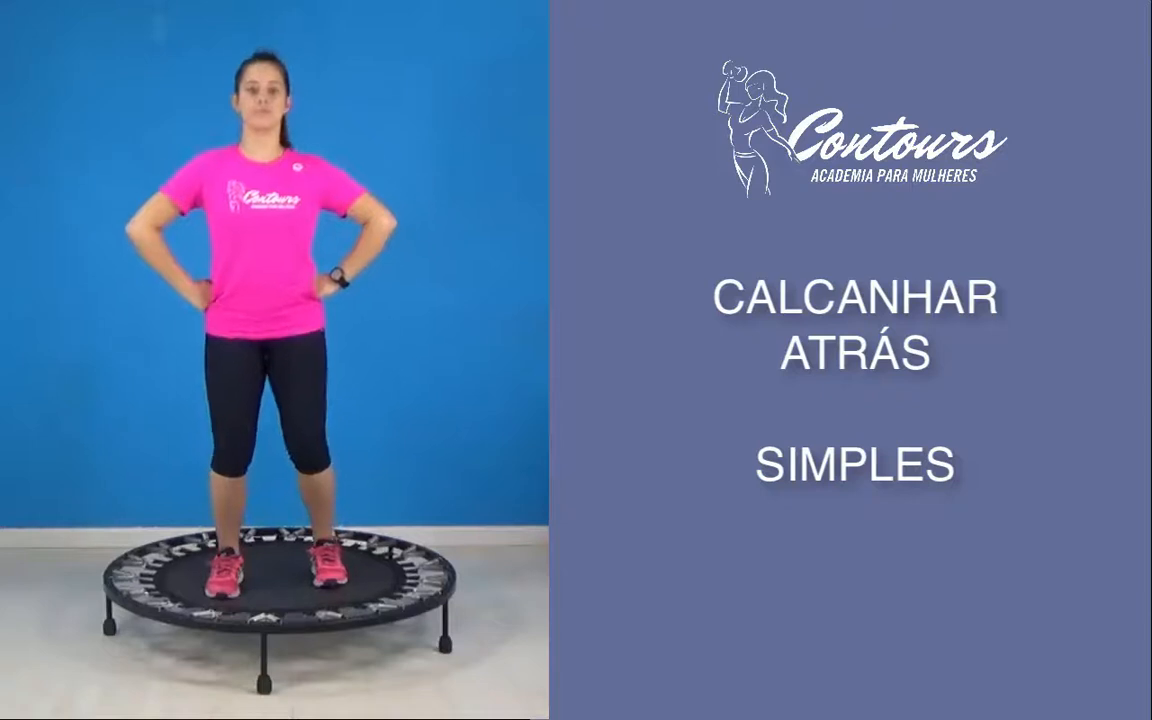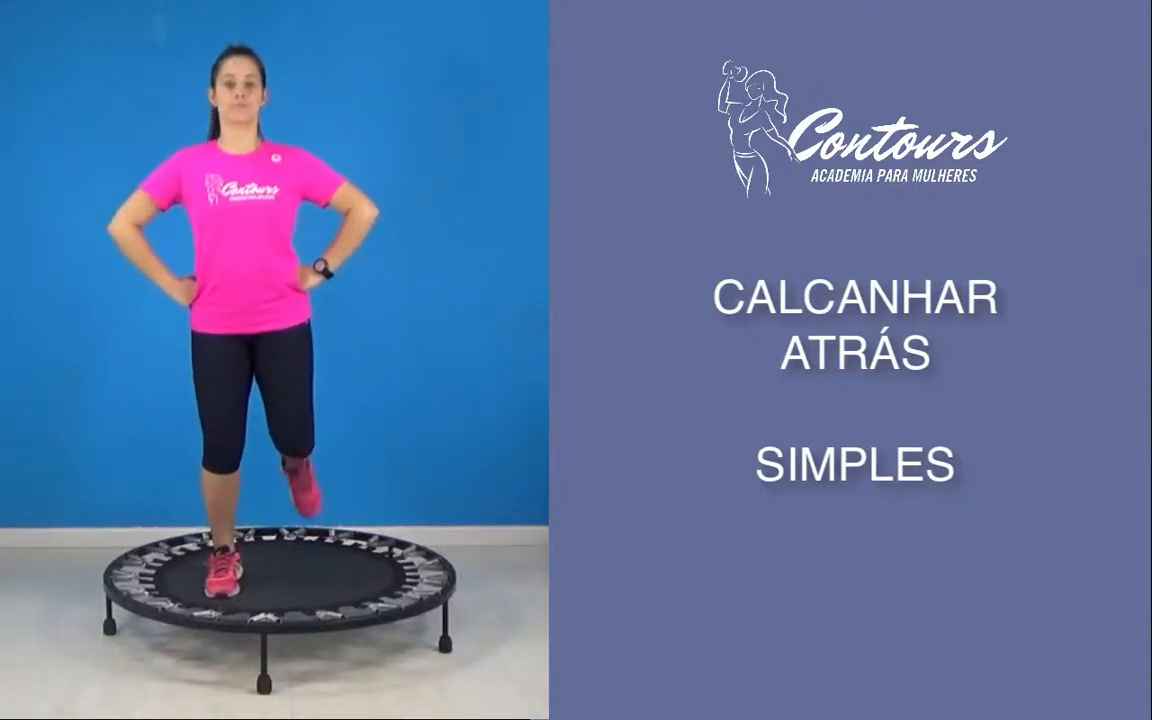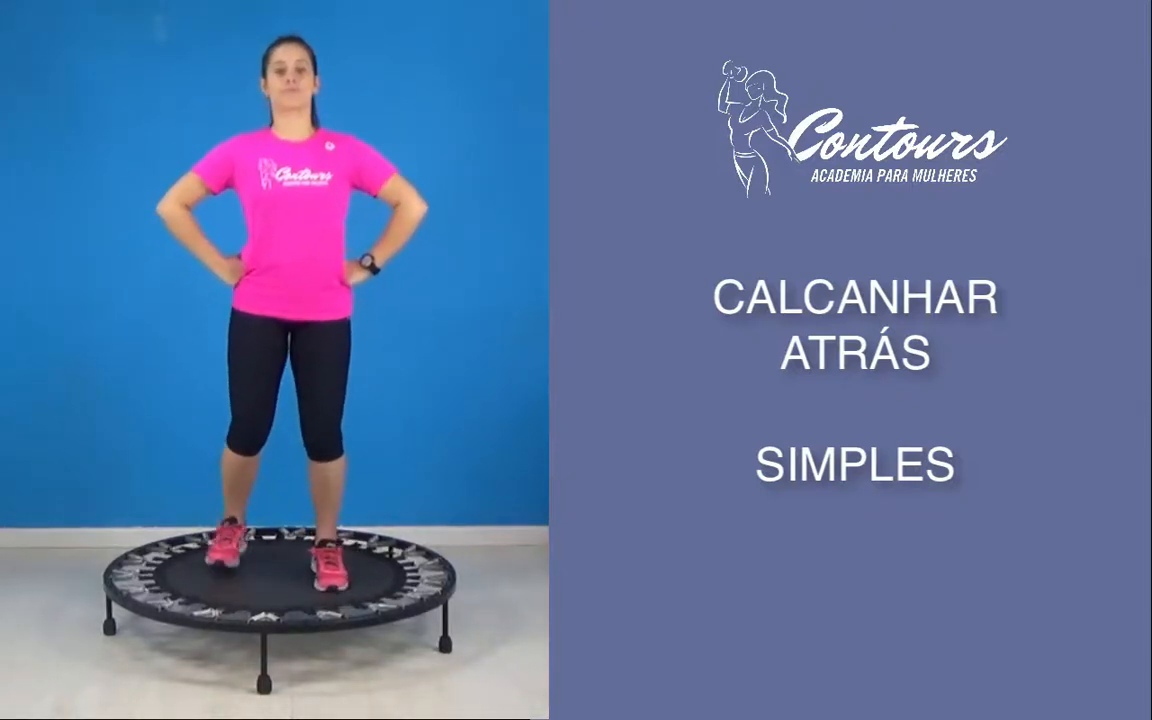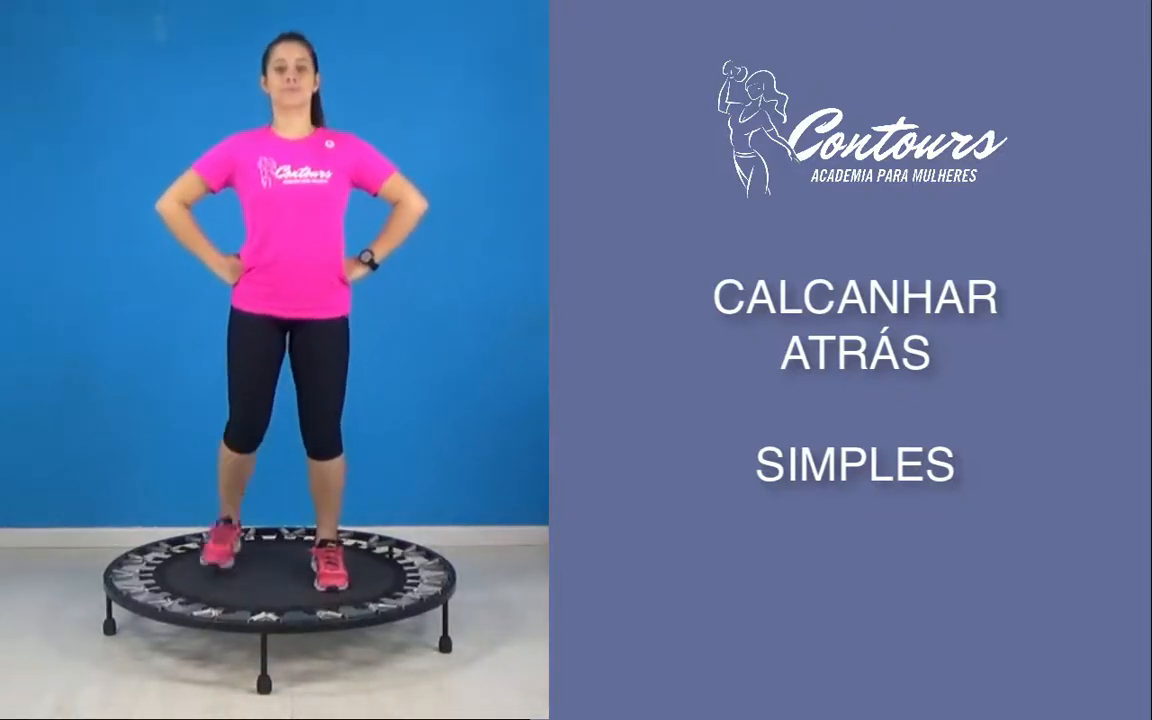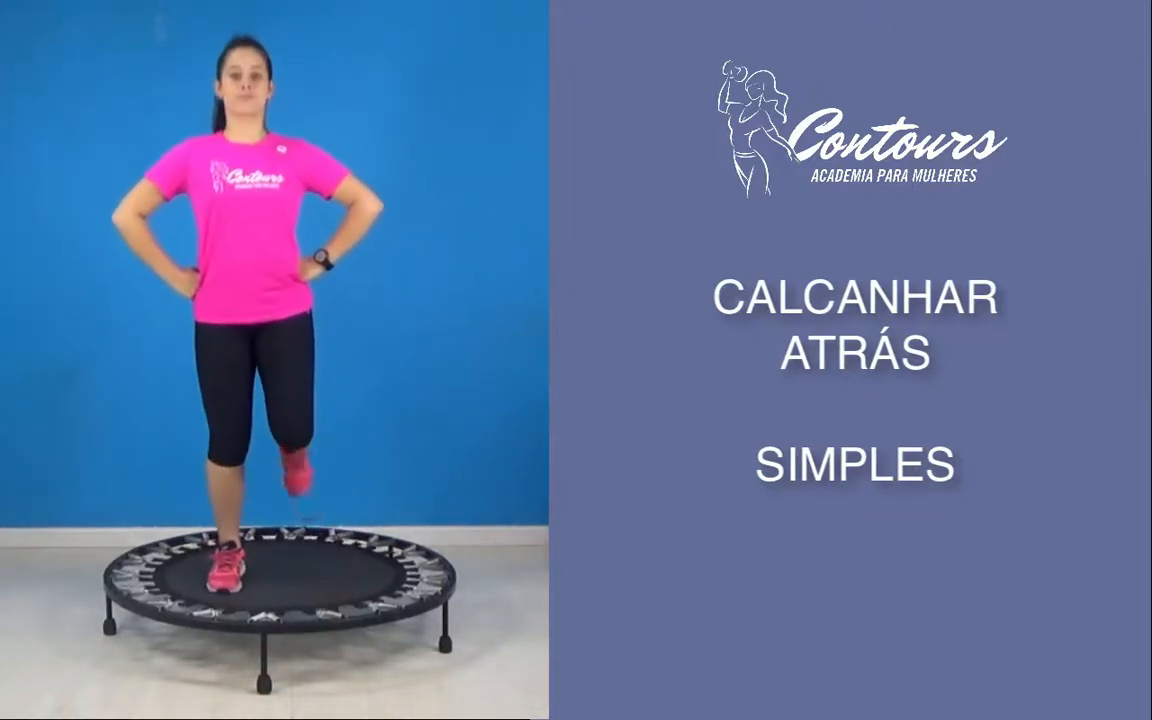
dt=0.5s
person 1, frame 1
left shoulder: (314, 172)
right shoulder: (208, 169)
left elbow: (382, 222)
right elbow: (141, 227)
left wrist: (337, 279)
right wrist: (190, 288)
left hip: (299, 333)
right hip: (230, 335)
left knee: (309, 448)
right knee: (231, 453)
left ankle: (325, 545)
right ankle: (227, 554)
person 1, frame 2
left shoulder: (293, 164)
right shoulder: (187, 164)
left elbow: (363, 211)
right elbow: (123, 226)
left wrist: (322, 270)
right wrist: (174, 285)
left hip: (285, 325)
right hip: (215, 330)
left knee: (294, 437)
right knee: (221, 447)
left ankle: (296, 468)
right ankle: (224, 553)
person 1, frame 3
left shoulder: (347, 152)
right shoulder: (239, 151)
left elbow: (413, 205)
right elbow: (172, 205)
left wrist: (368, 265)
right wrist: (221, 265)
left hip: (326, 316)
right hip: (256, 313)
left knee: (324, 435)
right knee: (248, 429)
left ankle: (327, 545)
right ankle: (231, 525)
person 1, frame 4
left shoulder: (346, 150)
right shoulder: (239, 149)
left elbow: (412, 203)
right elbow: (171, 205)
left wrist: (367, 261)
right wrist: (219, 264)
left hip: (324, 314)
right hip: (255, 311)
left knee: (323, 433)
right knee: (246, 426)
left ankle: (327, 546)
right ankle: (226, 524)
person 1, frame 5
left shoulder: (298, 155)
right shoulder: (192, 155)
left elbow: (367, 204)
right elbow: (127, 215)
left wrist: (322, 261)
right wrist: (176, 276)
left hip: (287, 314)
right hip: (218, 319)
left knee: (293, 429)
right knee: (227, 439)
left ankle: (292, 455)
right ankle: (228, 548)
